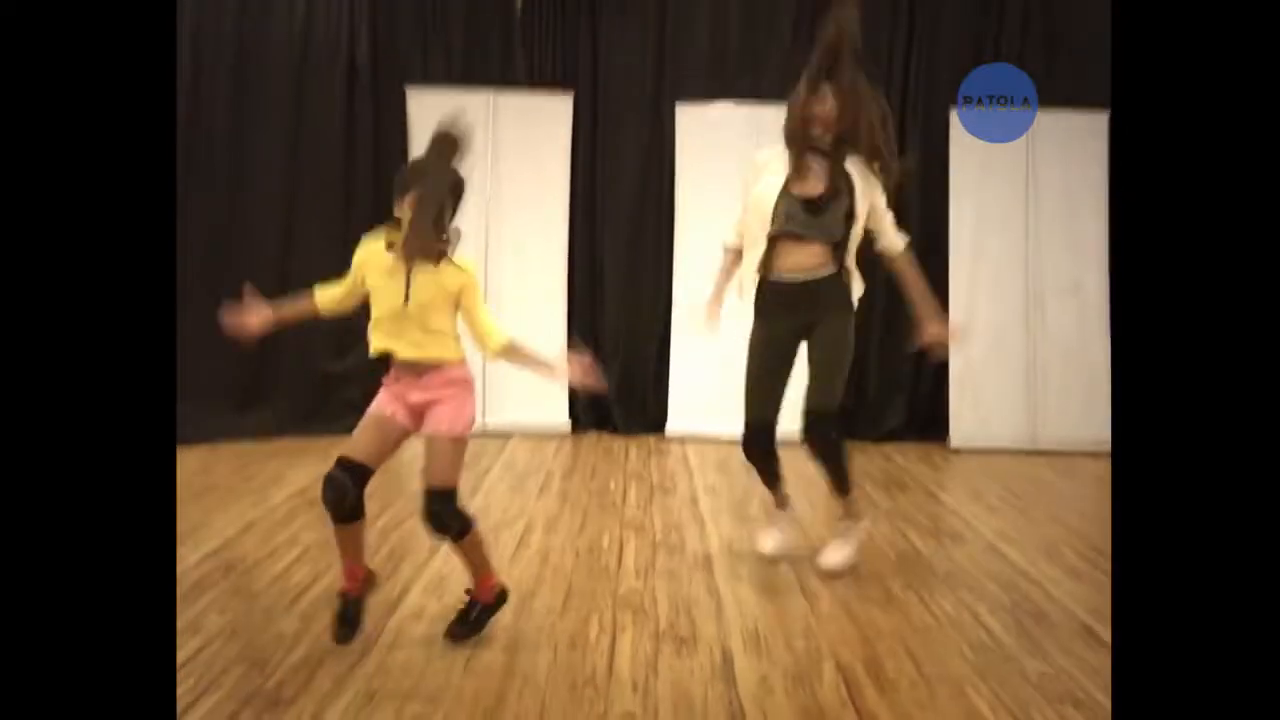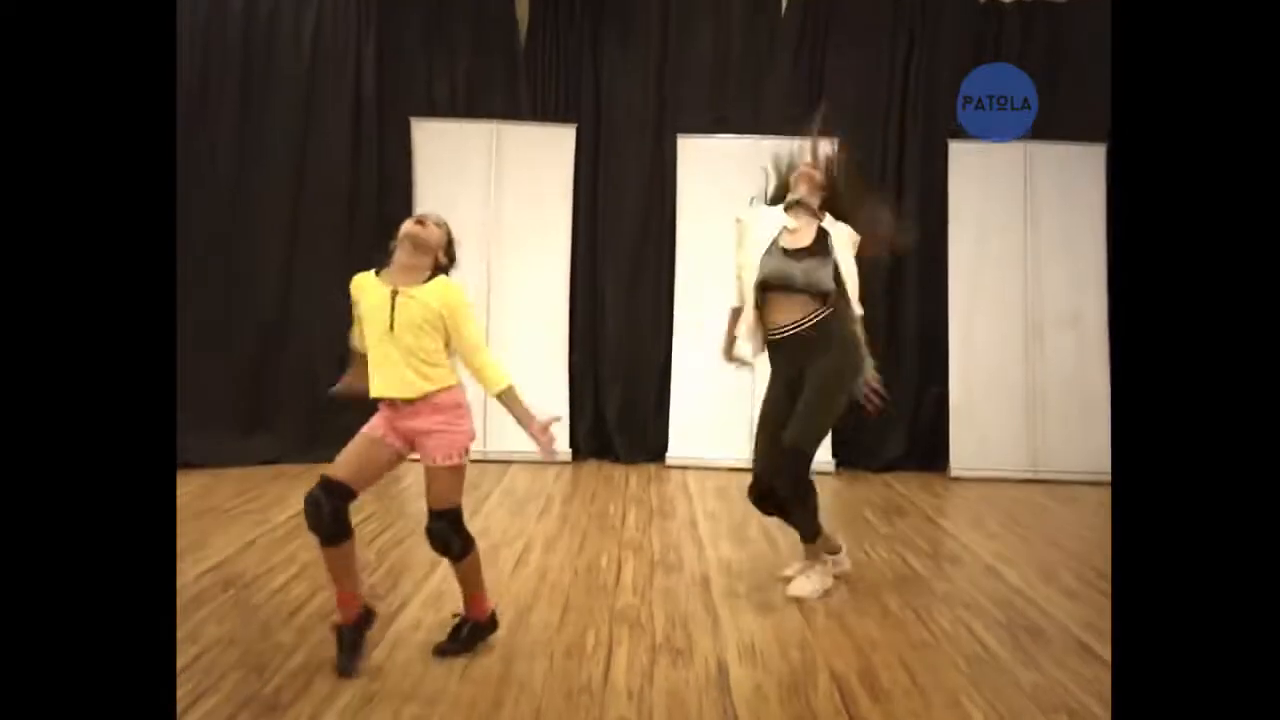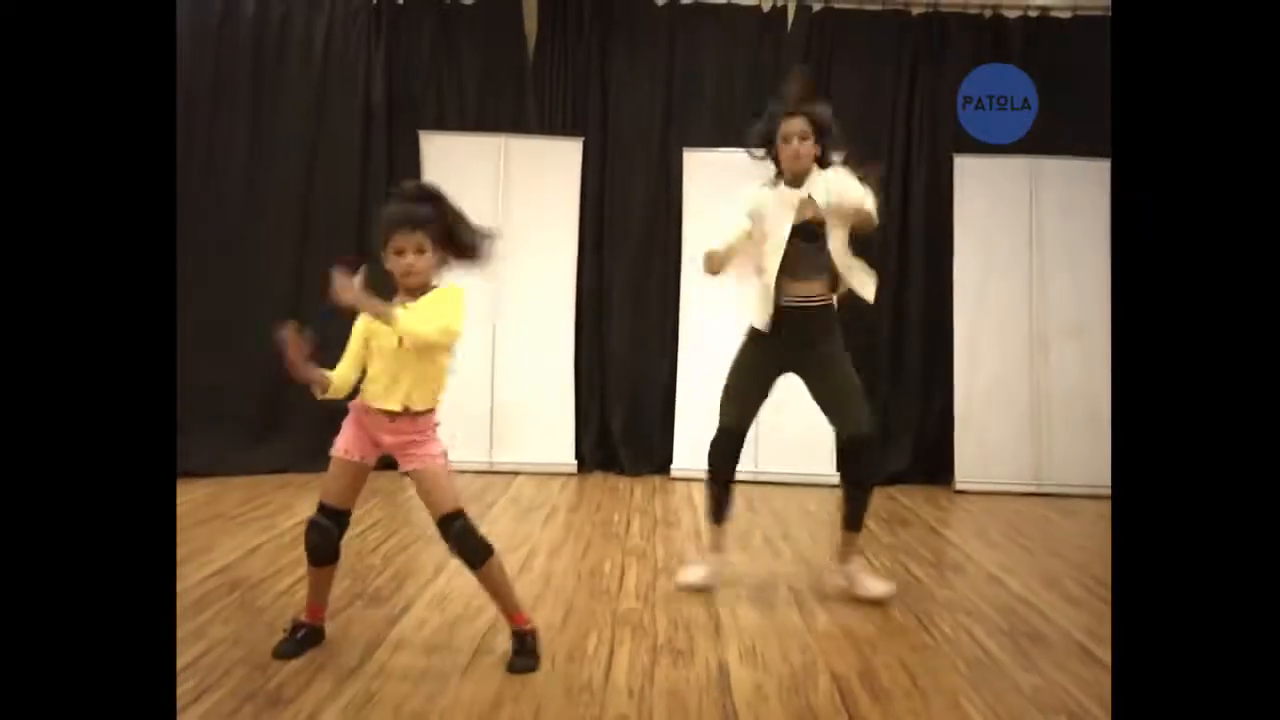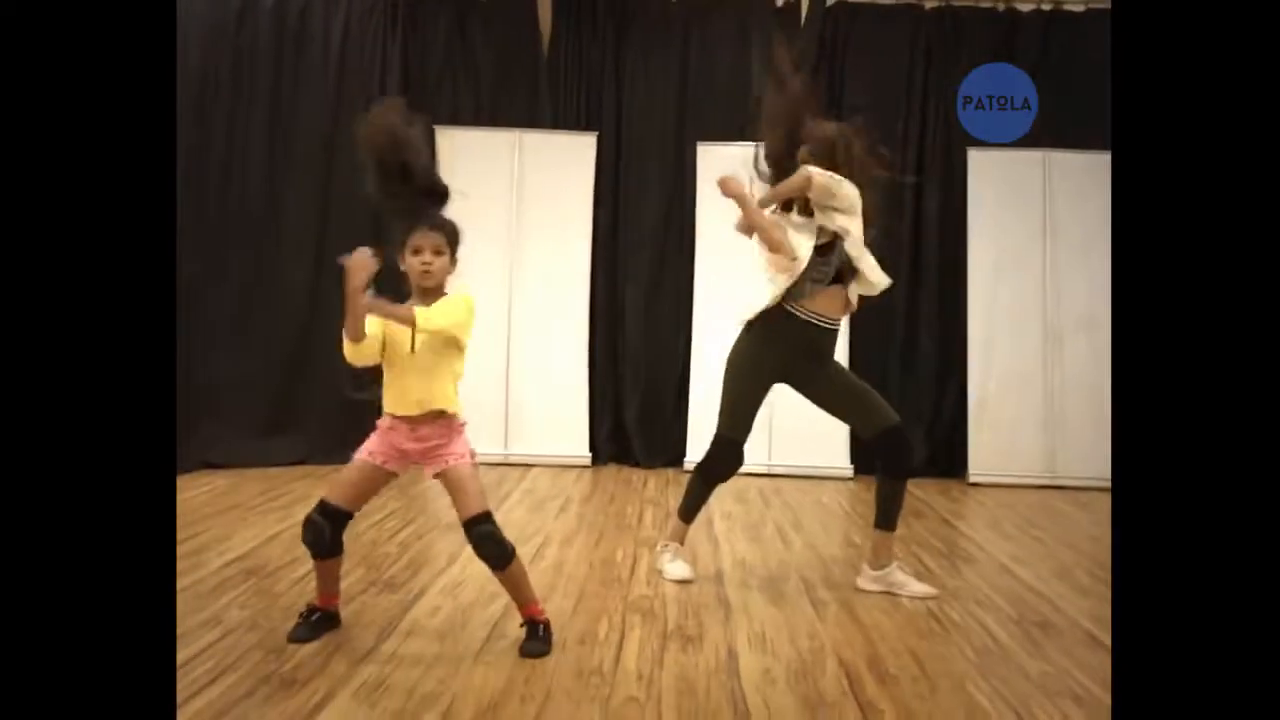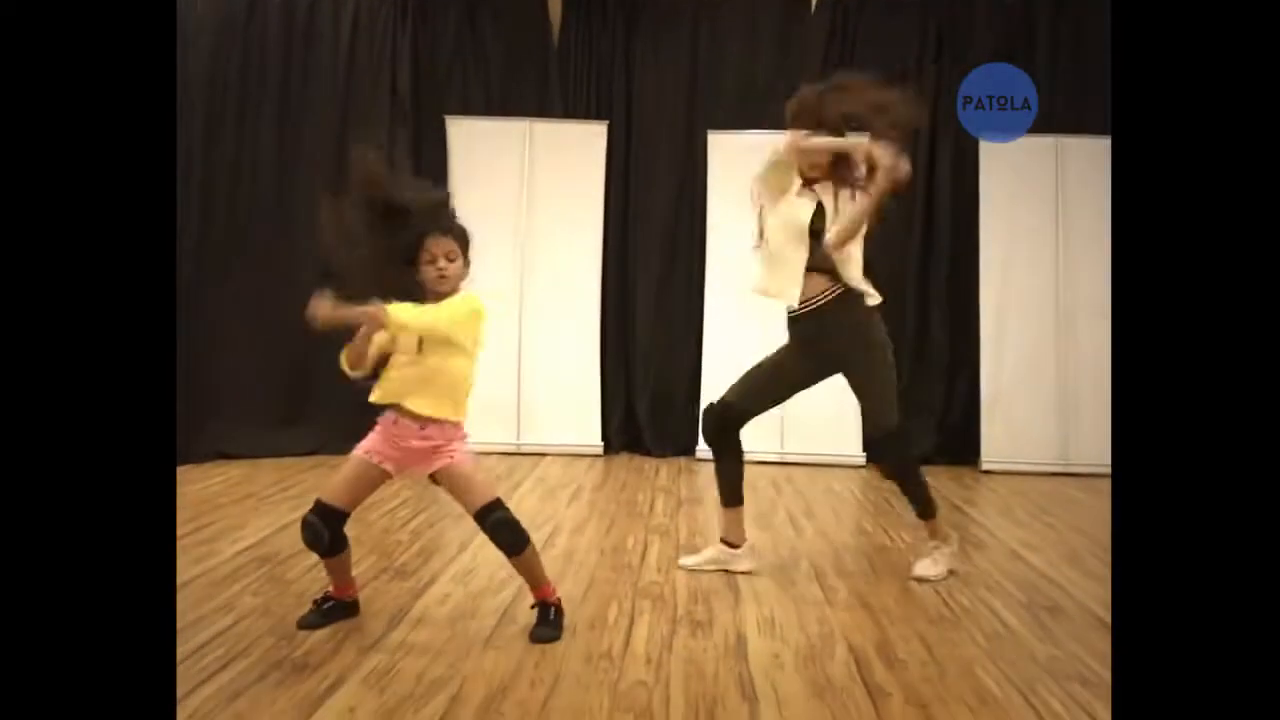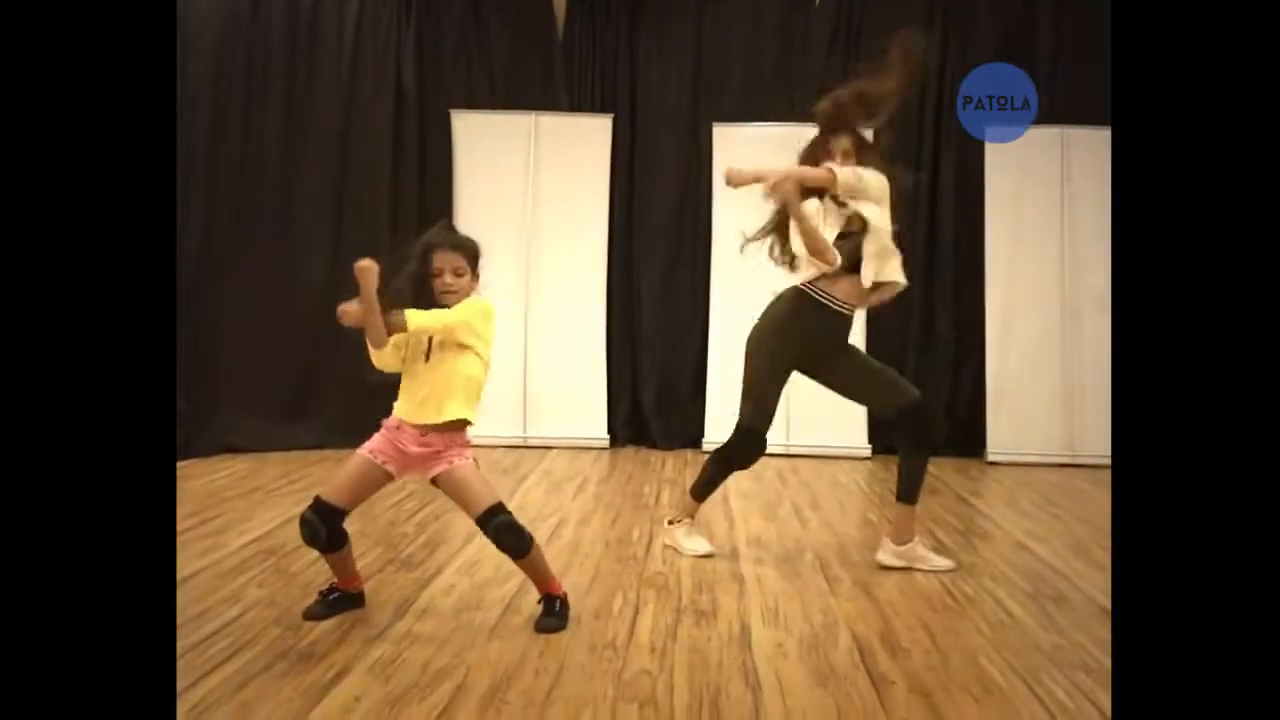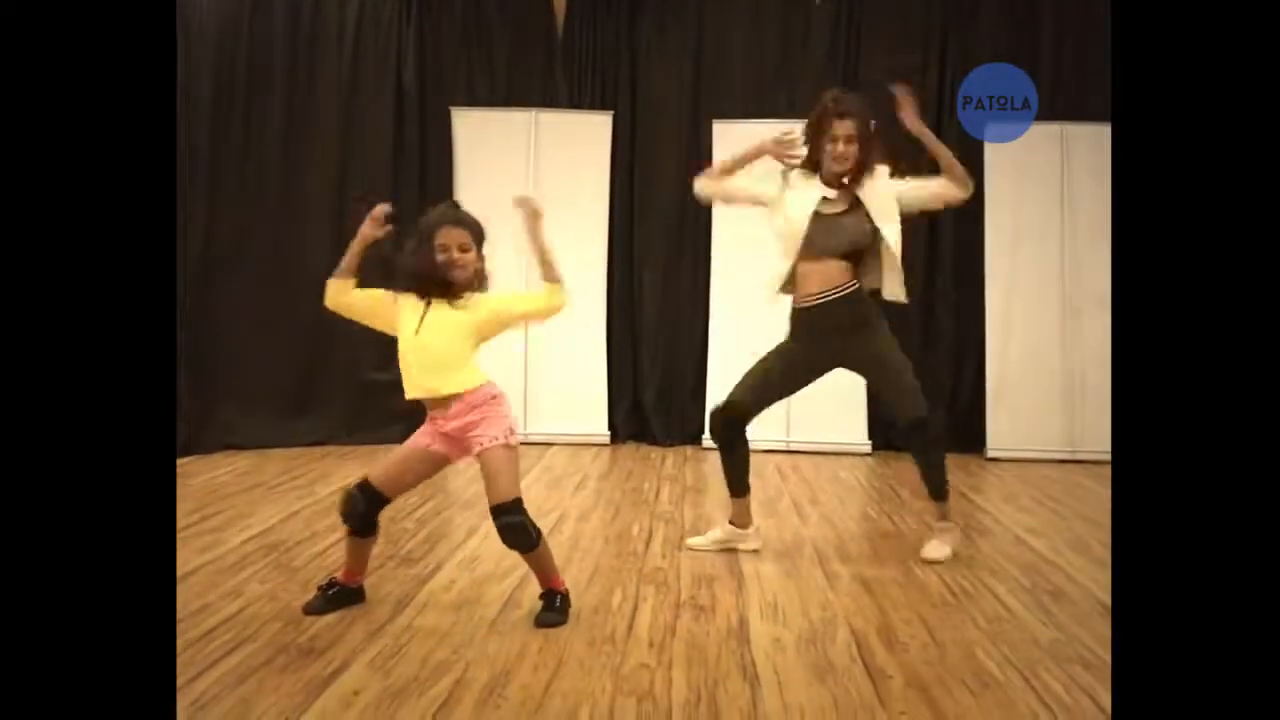
dt=0.2s
person 1, frame 1
left shoulder: (857, 174)
right shoulder: (770, 166)
left elbow: (891, 244)
right elbow: (741, 238)
left wrist: (927, 313)
right wrist: (720, 288)
left hip: (830, 300)
right hip: (775, 303)
left knee: (818, 421)
right knee: (757, 435)
left ankle: (849, 520)
right ankle: (781, 513)
person 1, frame 2
left shoulder: (839, 236)
right shoulder: (755, 224)
right elbow: (742, 291)
left wrist: (864, 360)
right wrist: (730, 340)
left hip: (830, 351)
right hip: (785, 362)
left knee: (791, 462)
right knee: (763, 487)
left ankle: (817, 559)
right ankle: (828, 548)
person 1, frame 3
left shoulder: (836, 183)
right shoulder: (765, 203)
left elbow: (865, 214)
right elbow: (730, 254)
left wrist: (833, 208)
right wrist: (719, 257)
left hip: (820, 334)
right hip: (770, 332)
left knee: (862, 443)
right knee: (728, 439)
left ankle: (850, 558)
right ankle: (711, 551)
person 1, frame 4
left shoulder: (845, 196)
right shoulder: (782, 219)
left elbow: (812, 179)
right elbow: (783, 252)
left wrist: (751, 202)
right wrist: (746, 204)
left hip: (817, 356)
right hip: (768, 342)
left knee: (896, 442)
right knee: (726, 451)
left ankle: (879, 565)
right ankle: (672, 543)
person 1, frame 5
left shoulder: (849, 193)
right shoulder: (775, 186)
left elbow: (855, 218)
right elbow: (792, 147)
right wrist: (868, 149)
left hip: (853, 329)
right hip: (806, 339)
left knee: (890, 449)
right knee: (720, 418)
left ankle: (936, 538)
right ankle: (731, 543)
person 1, frame 6
left shoulder: (873, 186)
right shoulder: (809, 207)
right elbow: (826, 259)
left wrist: (761, 176)
right wrist: (792, 205)
left hip: (831, 343)
right hip: (786, 327)
left knee: (918, 417)
right knee: (746, 443)
left ankle: (902, 540)
right ankle: (682, 520)
person 1, frame 7
left shoulder: (879, 190)
right shoulder: (791, 188)
left elbow: (960, 189)
right elbow: (704, 186)
left wrist: (919, 131)
right wrist: (761, 150)
left hip: (863, 328)
right hip: (808, 334)
left knee: (919, 425)
right knee: (726, 418)
left ankle: (943, 525)
right ankle: (741, 524)
person 2, frame 1
left shoulder: (457, 274)
right shoulder: (370, 253)
left elbow: (491, 339)
right elbow: (341, 297)
left wrist: (552, 369)
right wrist: (272, 315)
left hip: (446, 390)
right hip: (398, 388)
left knee: (439, 508)
right knee: (339, 485)
left ankle: (487, 592)
right ankle: (354, 583)
person 2, frame 2
left shoulder: (446, 293)
right shoulder: (361, 285)
left elbow: (485, 365)
left wrist: (529, 424)
right wrist: (356, 375)
left hip: (442, 415)
right hip: (391, 416)
left knee: (444, 529)
right knee: (323, 501)
left ankle: (479, 615)
right ankle: (352, 613)
person 2, frame 3
left shoulder: (448, 300)
right shoulder: (369, 319)
left elbow: (421, 332)
right elbow: (338, 384)
left wrist: (360, 302)
right wrist: (303, 369)
left hip: (417, 428)
right hip: (366, 421)
left knee: (459, 532)
right knee: (324, 528)
left ankle: (522, 631)
right ankle: (311, 623)
person 2, frame 4
left shoulder: (459, 308)
right shoulder: (383, 314)
left elbow: (427, 321)
right elbow: (357, 352)
left wrist: (367, 299)
right wrist: (354, 292)
left hip: (443, 437)
right hip: (393, 434)
left knee: (484, 535)
right knee: (319, 526)
left ankle: (535, 619)
right ankle: (325, 608)
person 2, frame 5
left shoulder: (470, 307)
right shoulder: (397, 315)
left elbow: (412, 320)
right elbow: (355, 367)
left wrist: (340, 315)
right wrist: (368, 328)
left hip: (443, 438)
right hip: (391, 432)
left knee: (497, 522)
right knee: (318, 523)
left ankle: (548, 601)
right ankle: (343, 596)
person 2, frame 6
left shoulder: (479, 312)
right shoulder: (414, 329)
left elbow: (420, 321)
right elbow: (386, 359)
left wrist: (372, 314)
right wrist: (368, 293)
left hip: (447, 446)
right hip: (397, 436)
left knee: (501, 525)
right knee: (316, 521)
left ankle: (553, 595)
right ankle: (348, 588)
person 2, frame 7
left shoulder: (485, 306)
right shoulder: (404, 305)
left elbow: (552, 300)
right elbow: (336, 298)
left wrist: (535, 235)
right wrist: (362, 241)
left hip: (481, 412)
right hip: (438, 424)
left knee: (511, 519)
right knee: (360, 500)
left ankle: (554, 591)
right ankle: (349, 583)
